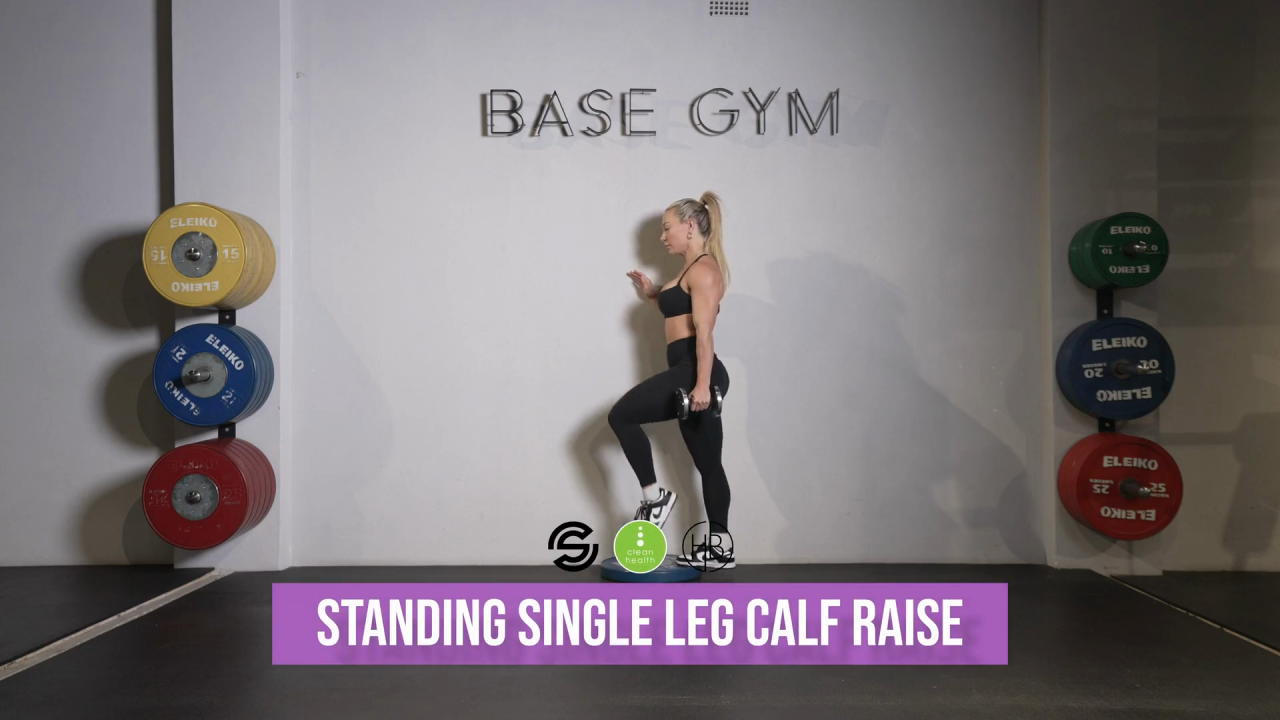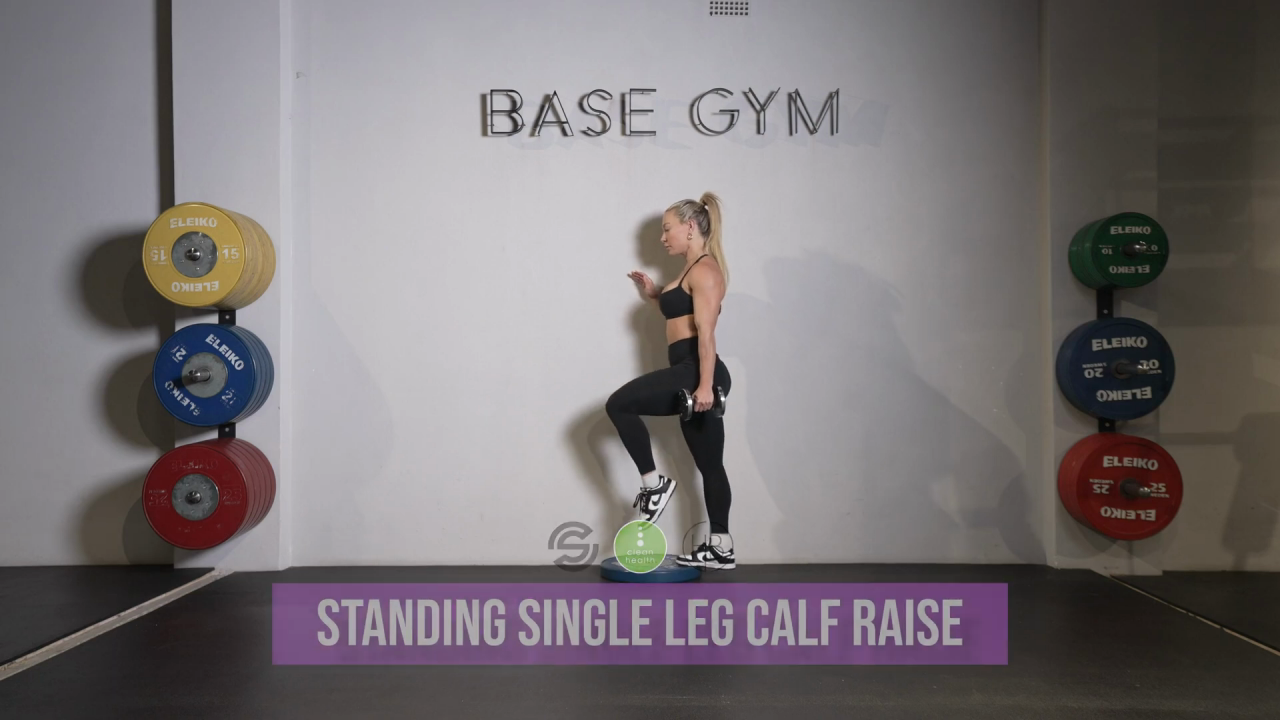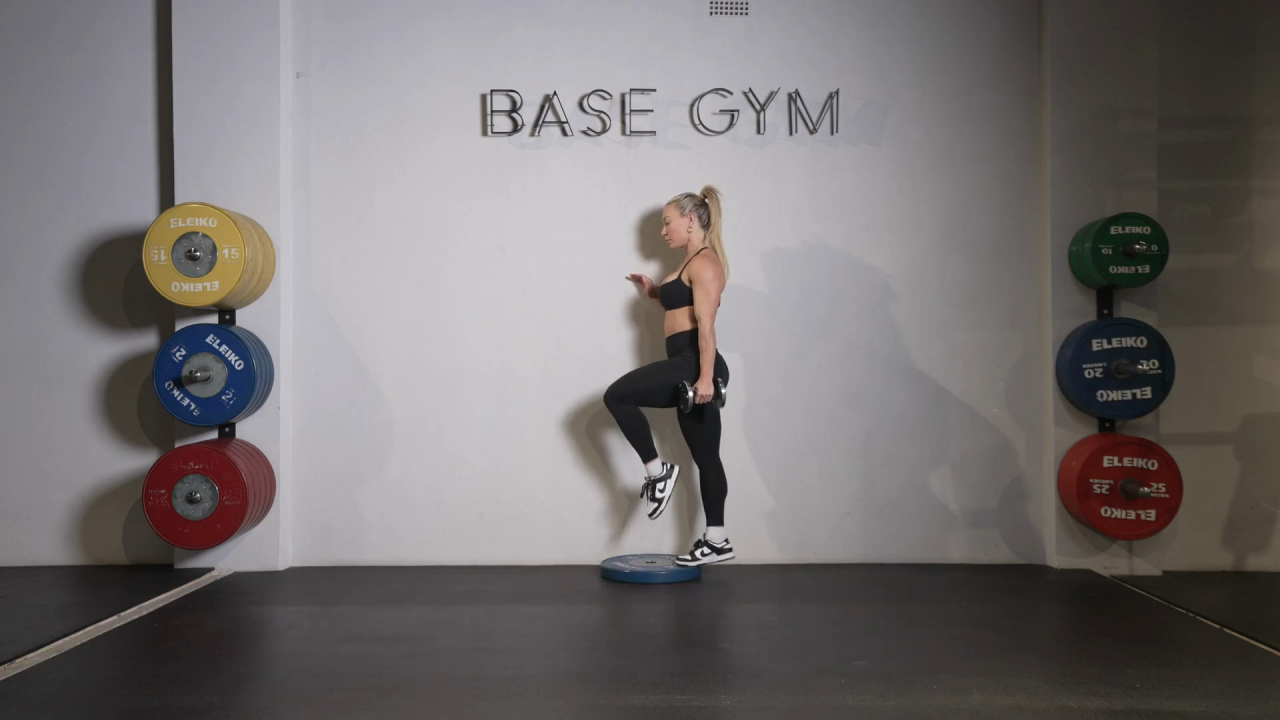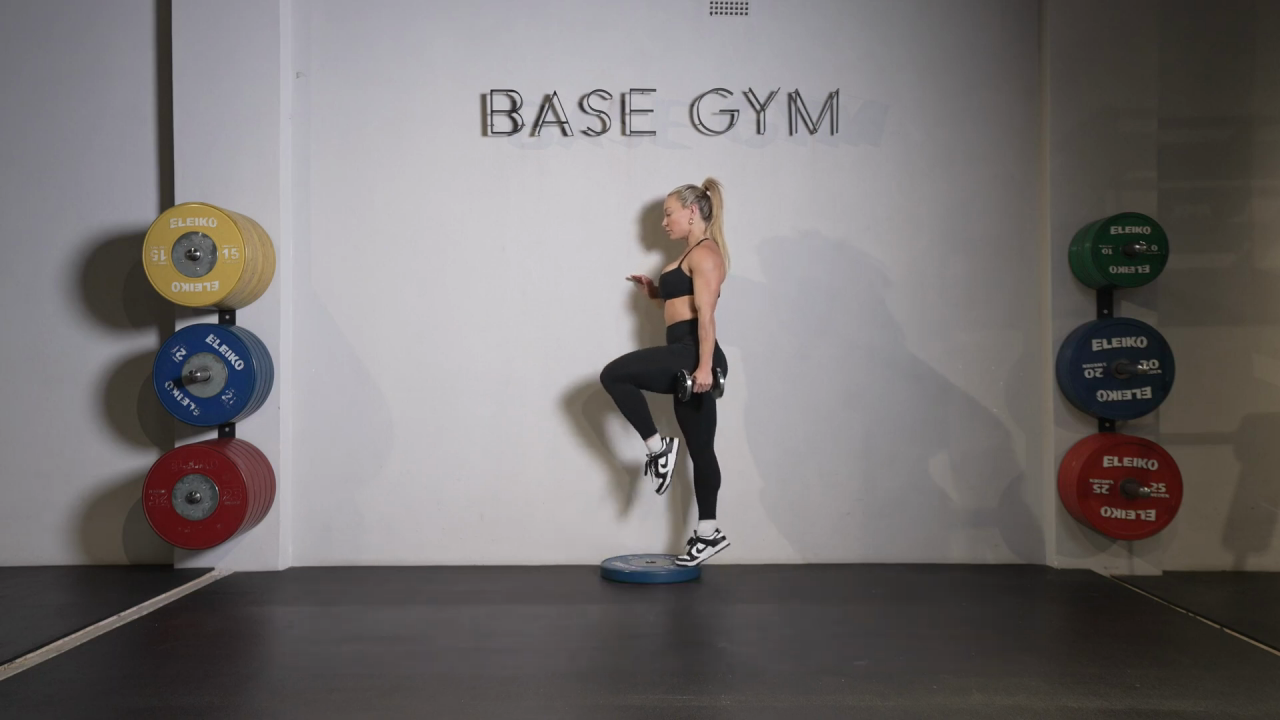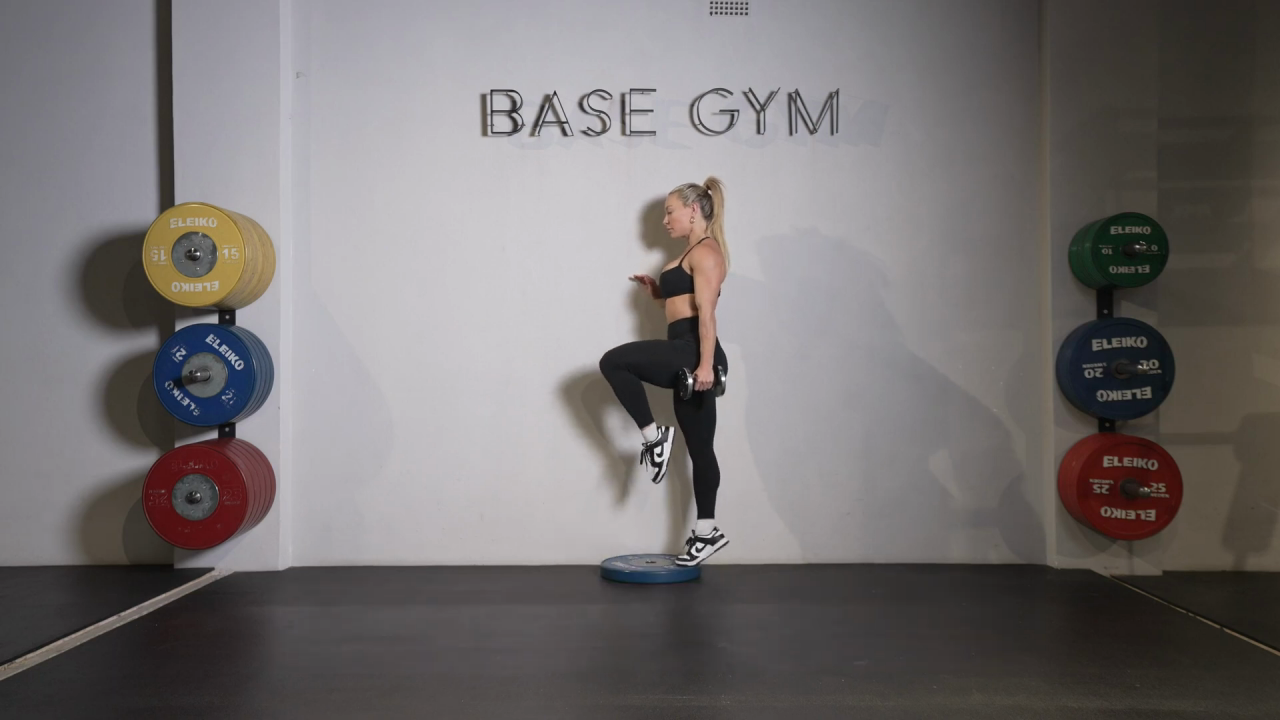
dt=0.3s
person 1, frame 1
left shoulder: (704, 269)
right shoulder: (693, 270)
left elbow: (704, 332)
left wrist: (703, 384)
right wrist: (655, 295)
left hip: (695, 372)
right hip: (689, 372)
left knee: (622, 416)
right knee: (708, 463)
left ankle: (654, 497)
right ankle: (719, 546)
person 1, frame 2
left shoulder: (705, 270)
right shoulder: (694, 270)
left elbow: (706, 332)
left wrist: (705, 384)
right wrist: (656, 294)
left hip: (696, 372)
right hip: (691, 373)
left knee: (619, 405)
right knee: (709, 464)
left ankle: (653, 482)
right ankle: (721, 548)
person 1, frame 3
left shoulder: (705, 262)
right shoulder: (693, 264)
left elbow: (706, 324)
left wrist: (706, 376)
right wrist: (655, 292)
left hip: (694, 364)
right hip: (688, 366)
left knee: (618, 395)
right knee: (705, 457)
left ankle: (658, 471)
right ankle: (716, 540)
person 1, frame 4
left shoulder: (704, 253)
right shoulder: (694, 254)
left elbow: (706, 314)
left wrist: (705, 366)
right wrist: (656, 292)
left hip: (692, 355)
right hip: (686, 358)
left knee: (614, 374)
right knee: (700, 450)
left ankle: (659, 446)
right ankle: (708, 533)
person 1, frame 5
left shoulder: (705, 251)
right shoulder: (694, 253)
left elbow: (706, 312)
left wrist: (706, 364)
right wrist: (658, 292)
left hip: (692, 353)
right hip: (686, 356)
left knee: (613, 361)
right knee: (699, 448)
left ankle: (654, 435)
right ankle: (707, 532)
